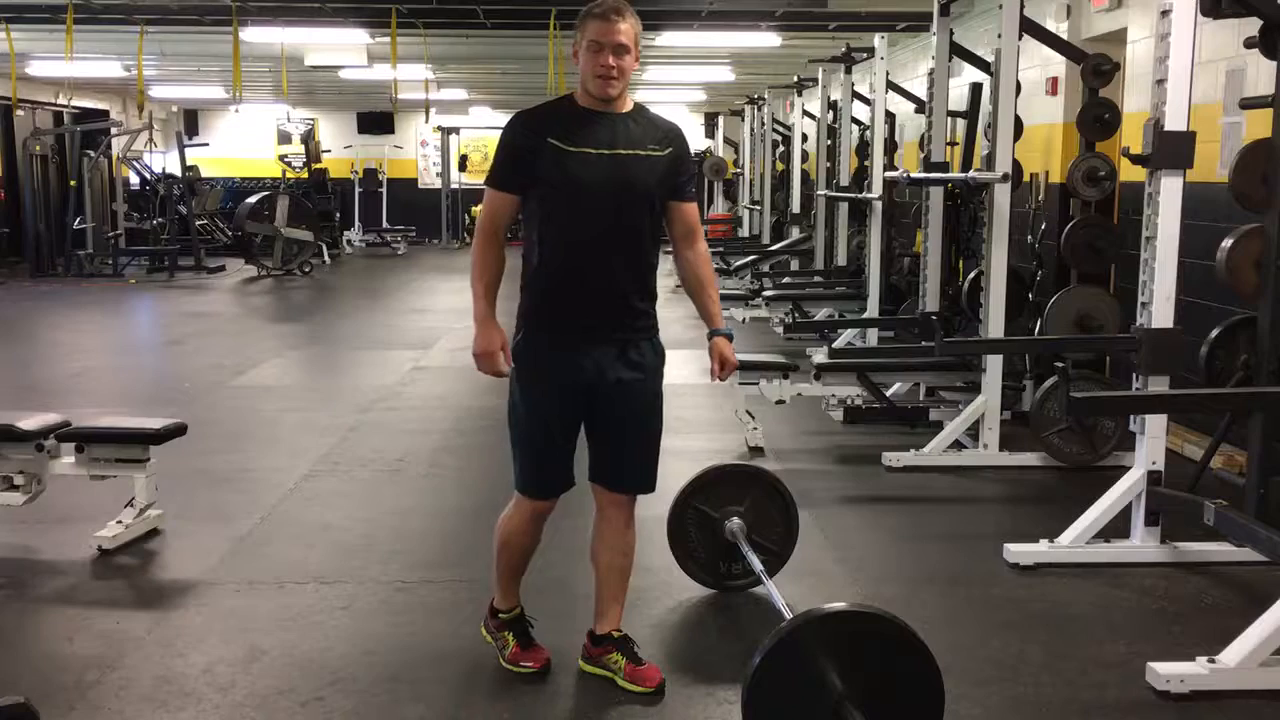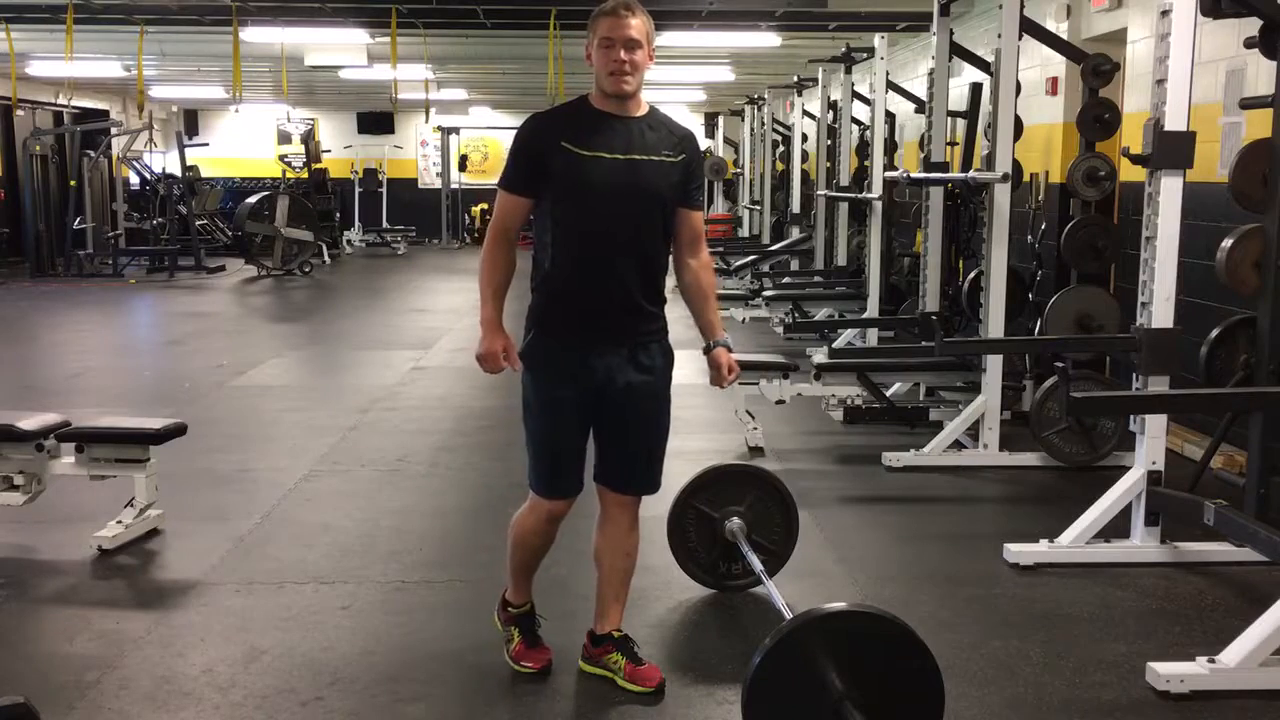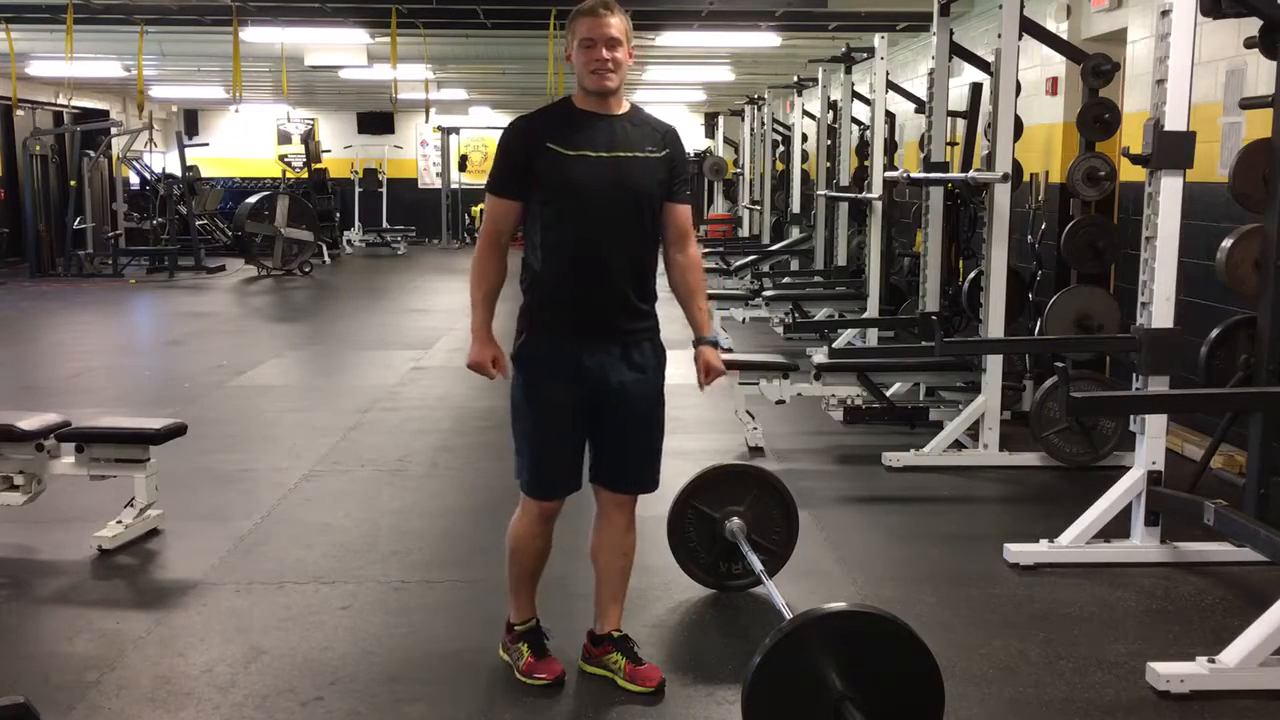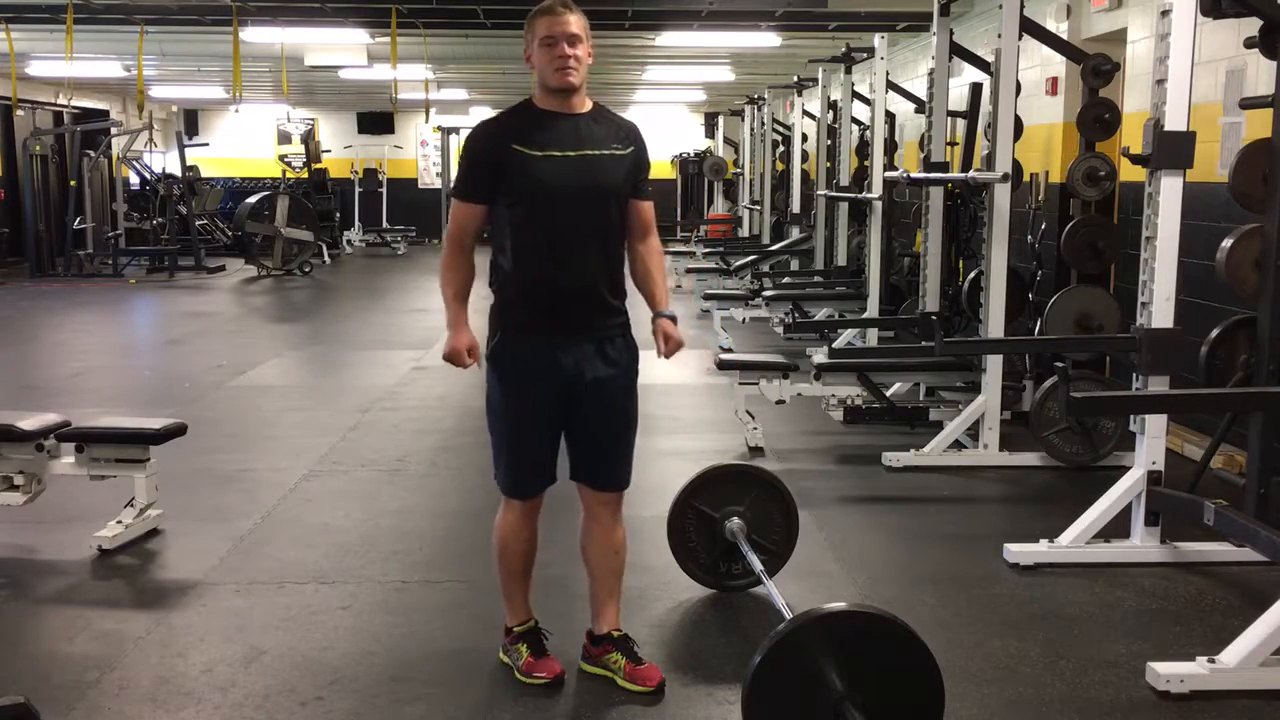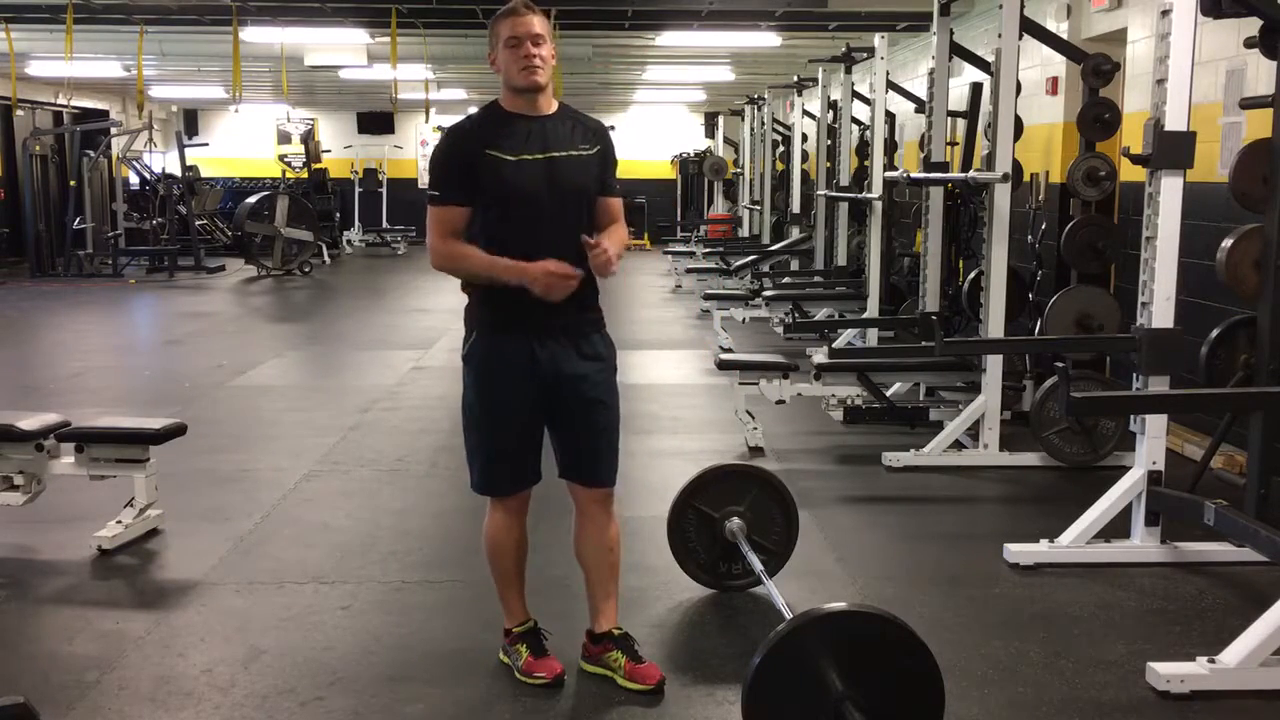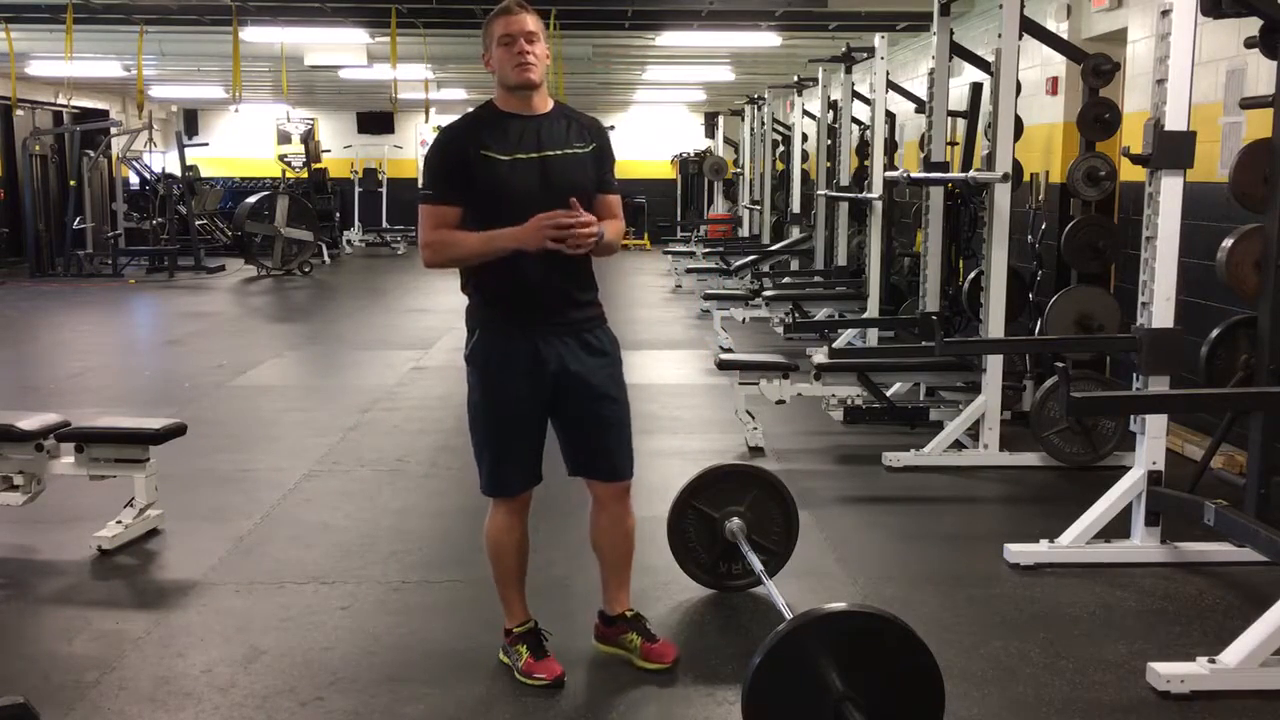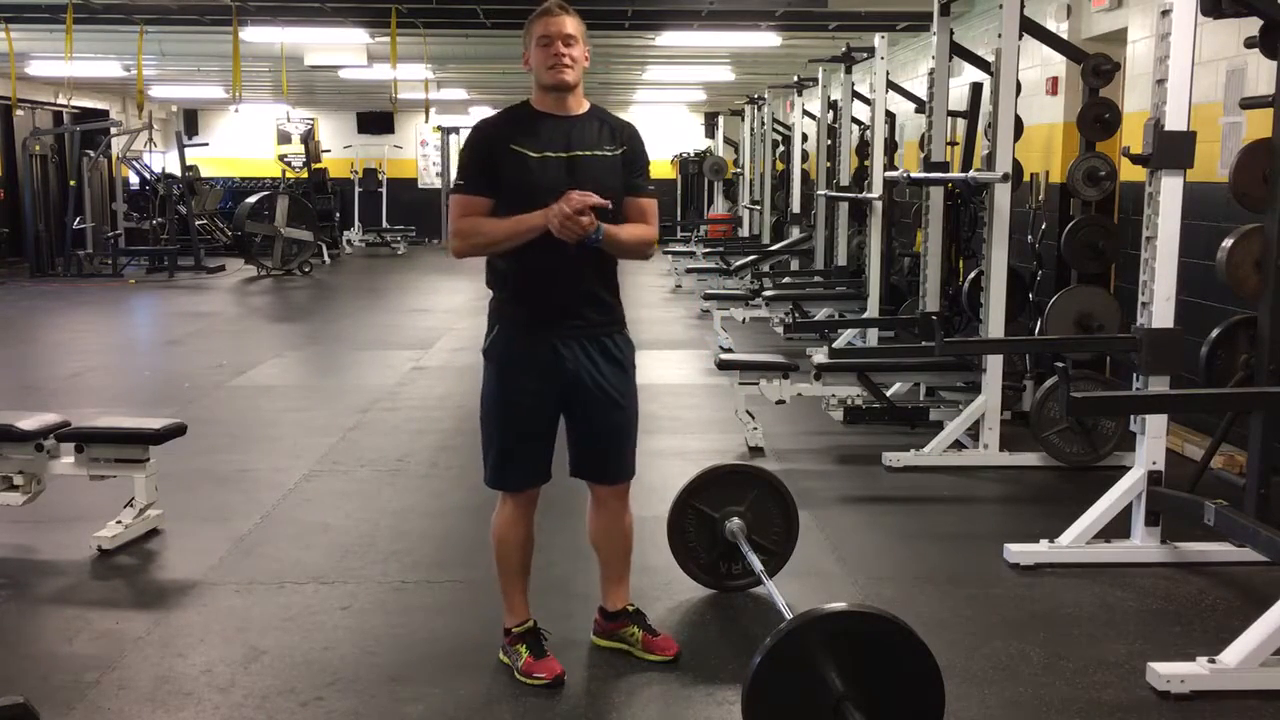
dt=0.4s
person 1, frame 1
left shoulder: (664, 140)
right shoulder: (533, 129)
left elbow: (688, 241)
right elbow: (492, 230)
left wrist: (717, 328)
right wrist: (485, 320)
left hip: (632, 349)
right hip: (548, 346)
left knee: (619, 497)
right knee: (535, 497)
left ankle: (605, 639)
right ankle: (504, 612)
person 1, frame 2
left shoulder: (678, 145)
right shoulder: (548, 132)
left elbow: (691, 252)
right elbow: (503, 232)
left wrist: (715, 339)
right wrist: (491, 323)
left hip: (641, 351)
right hip: (558, 347)
left knee: (623, 500)
right knee: (552, 498)
left ankle: (606, 638)
right ankle: (516, 605)
person 1, frame 3
left shoulder: (661, 141)
right shoulder: (532, 135)
left elbow: (680, 247)
right elbow: (493, 239)
left wrist: (704, 335)
right wrist: (482, 331)
left hip: (634, 350)
right hip: (550, 349)
left knee: (620, 499)
right knee: (543, 500)
left ankle: (606, 640)
right ankle: (520, 628)
person 1, frame 4
left shoulder: (623, 137)
right shoulder: (496, 138)
left elbow: (642, 235)
right elbow: (459, 240)
left wrist: (662, 310)
right wrist: (458, 321)
left hip: (606, 345)
right hip: (524, 346)
left knee: (605, 496)
right knee: (523, 497)
left ankle: (605, 638)
right ankle: (519, 632)
person 1, frame 5
left shoulder: (591, 135)
right shoulder: (466, 141)
left elbow: (613, 220)
right elbow: (443, 247)
left wrist: (608, 248)
right wrist: (523, 273)
left hip: (582, 339)
right hip: (502, 341)
left knee: (596, 493)
right knee: (509, 497)
left ankle: (604, 637)
right ankle: (519, 632)
person 1, frame 6
left shoulder: (587, 133)
right shoulder: (460, 142)
left elbow: (615, 226)
right elbow: (433, 246)
left wrist: (596, 233)
right wrist: (521, 235)
left hip: (585, 333)
right hip: (504, 341)
left knee: (613, 484)
right knee: (510, 497)
left ankle: (618, 617)
right ankle: (519, 632)
person 1, frame 7
left shoulder: (620, 137)
right shoulder: (494, 136)
left elbow: (646, 237)
right elbow: (461, 236)
left wrist: (594, 231)
right wrist: (546, 217)
left hip: (601, 336)
right hip: (522, 338)
left knee: (613, 486)
right knee: (518, 492)
left ankle: (616, 614)
right ankle: (518, 631)
